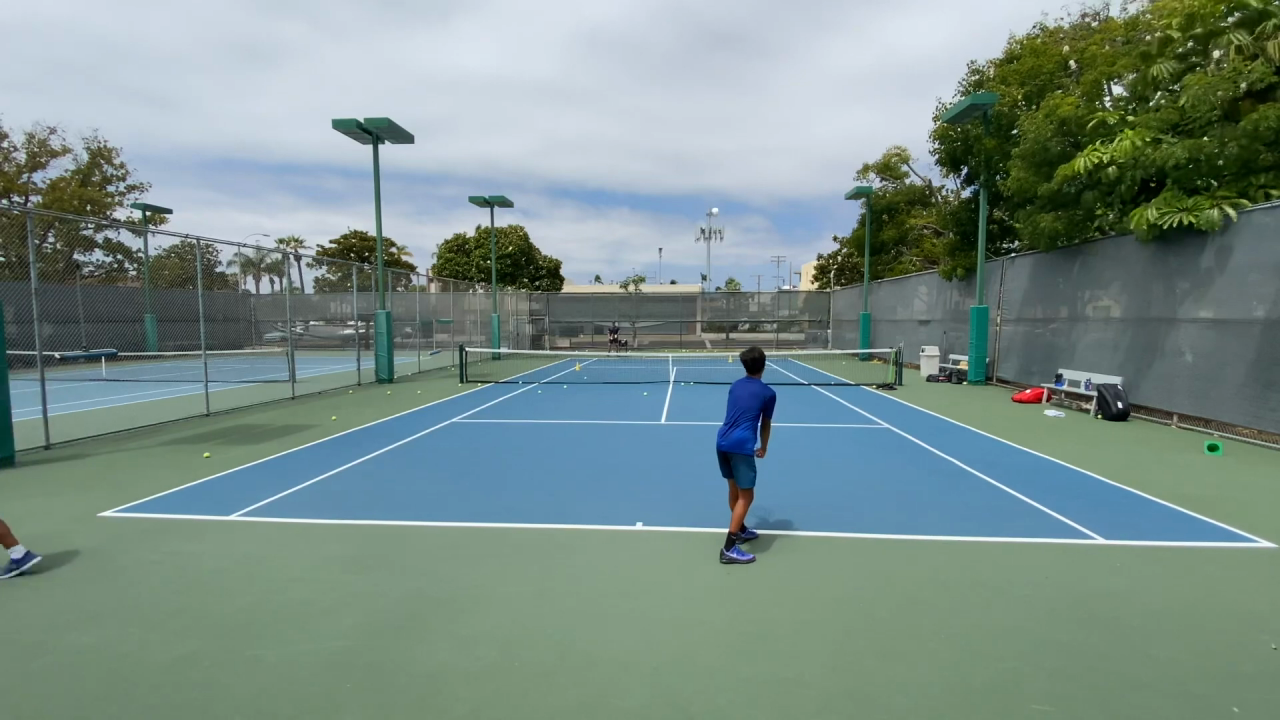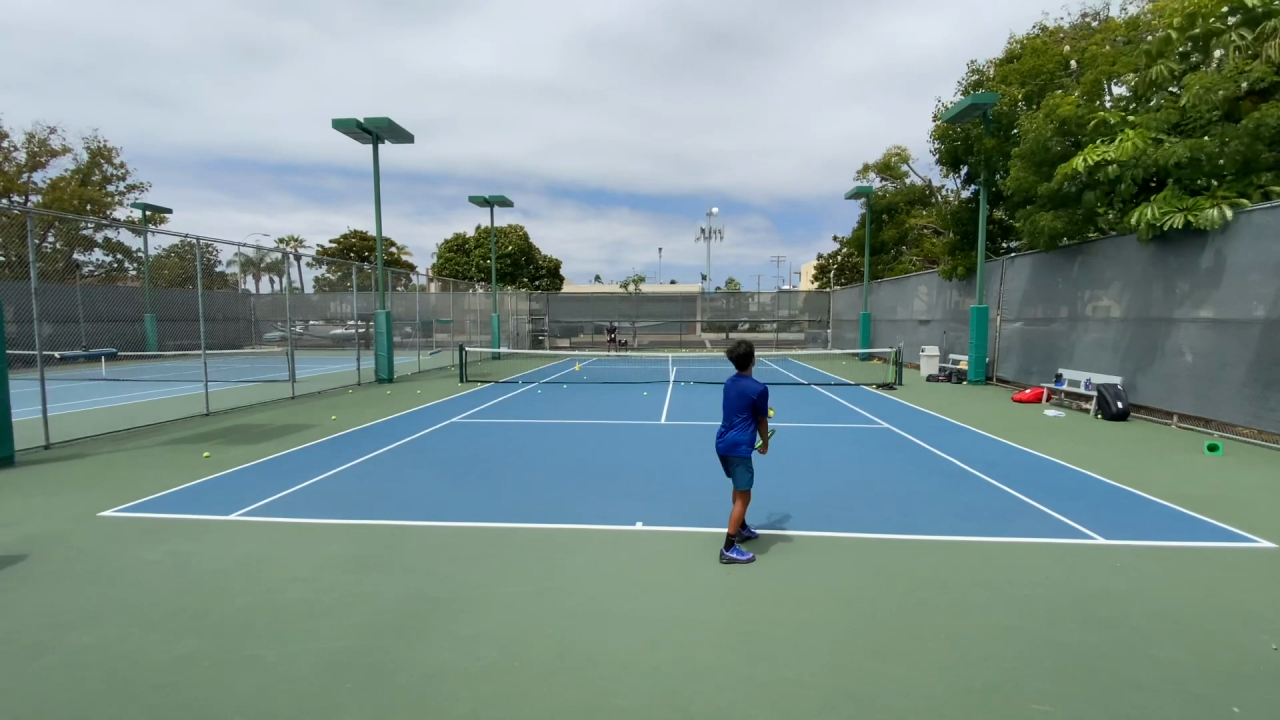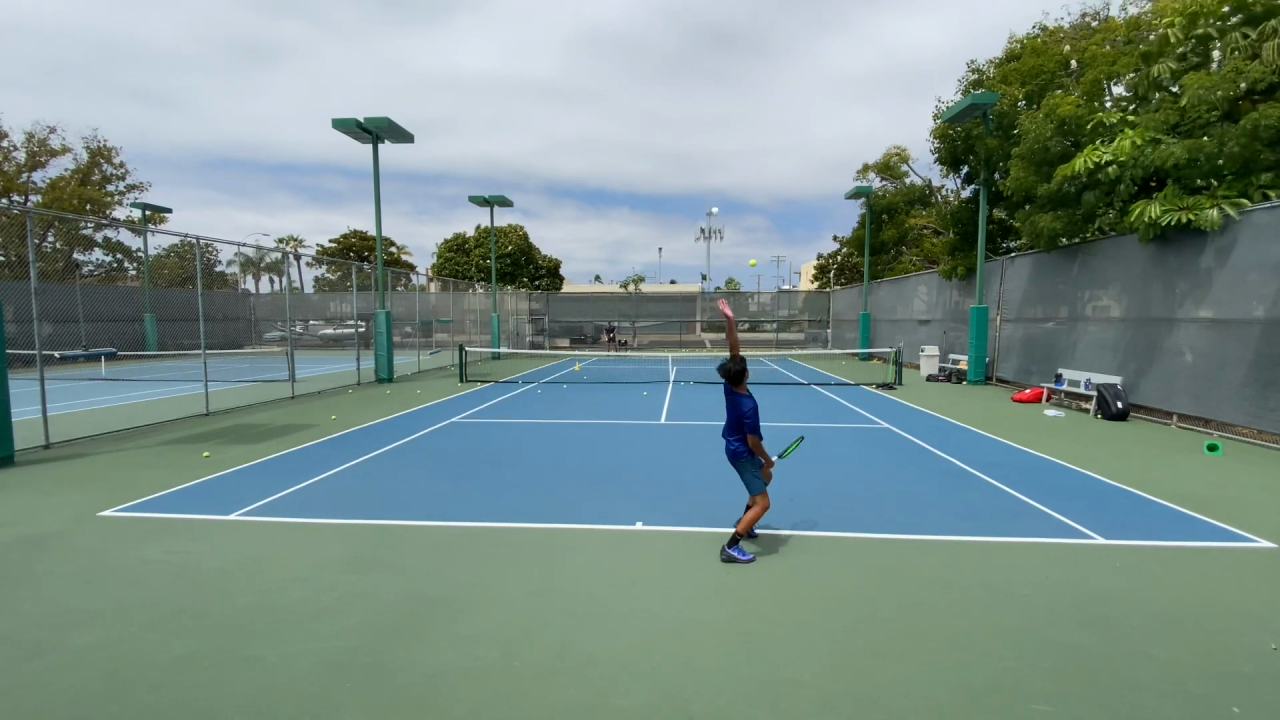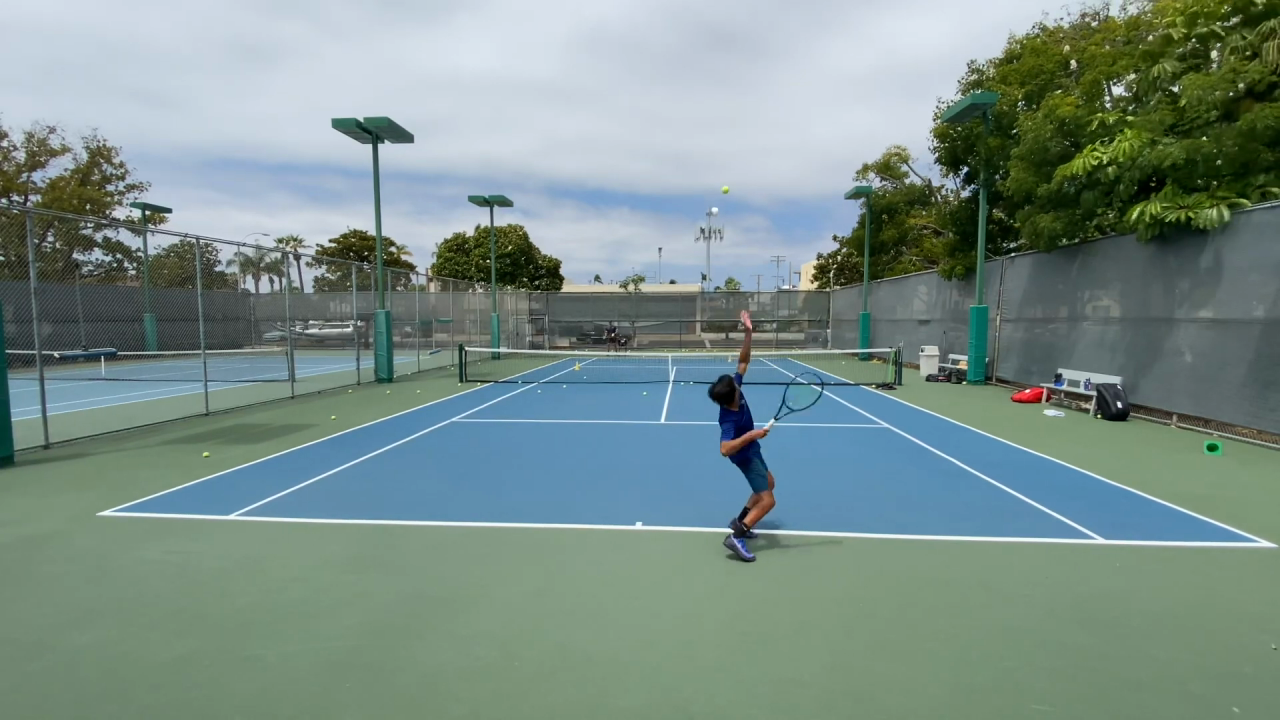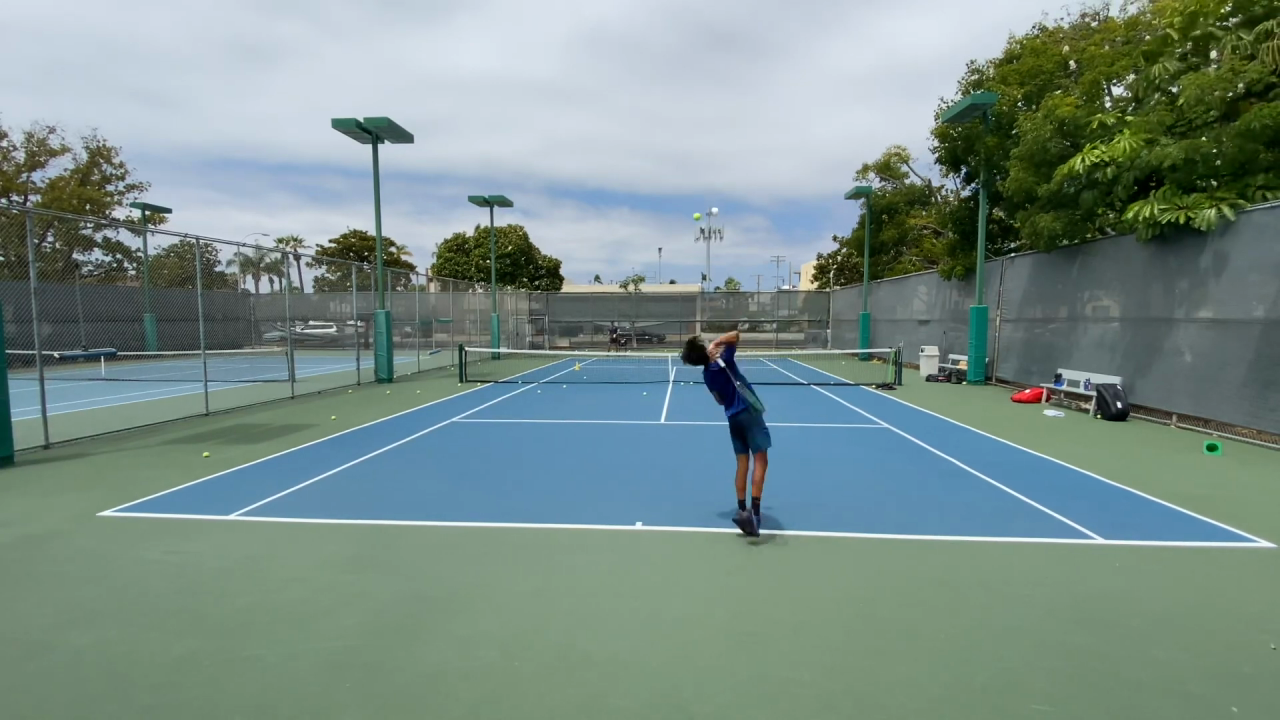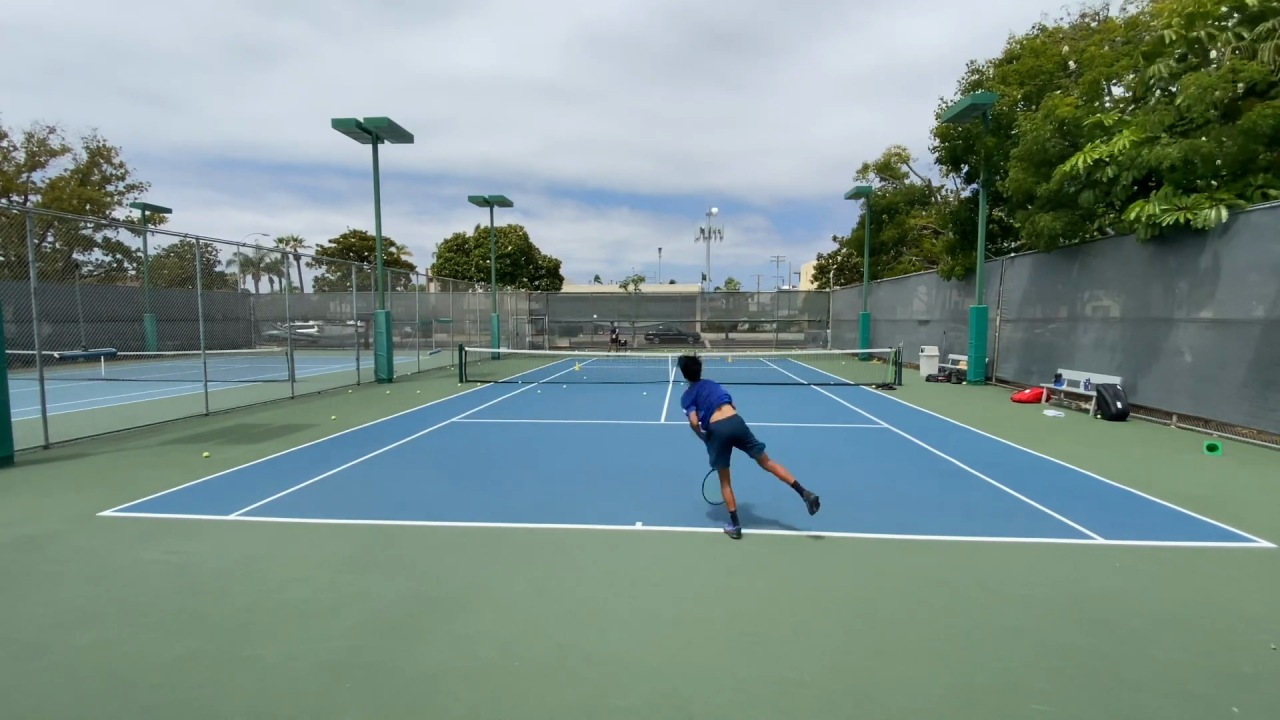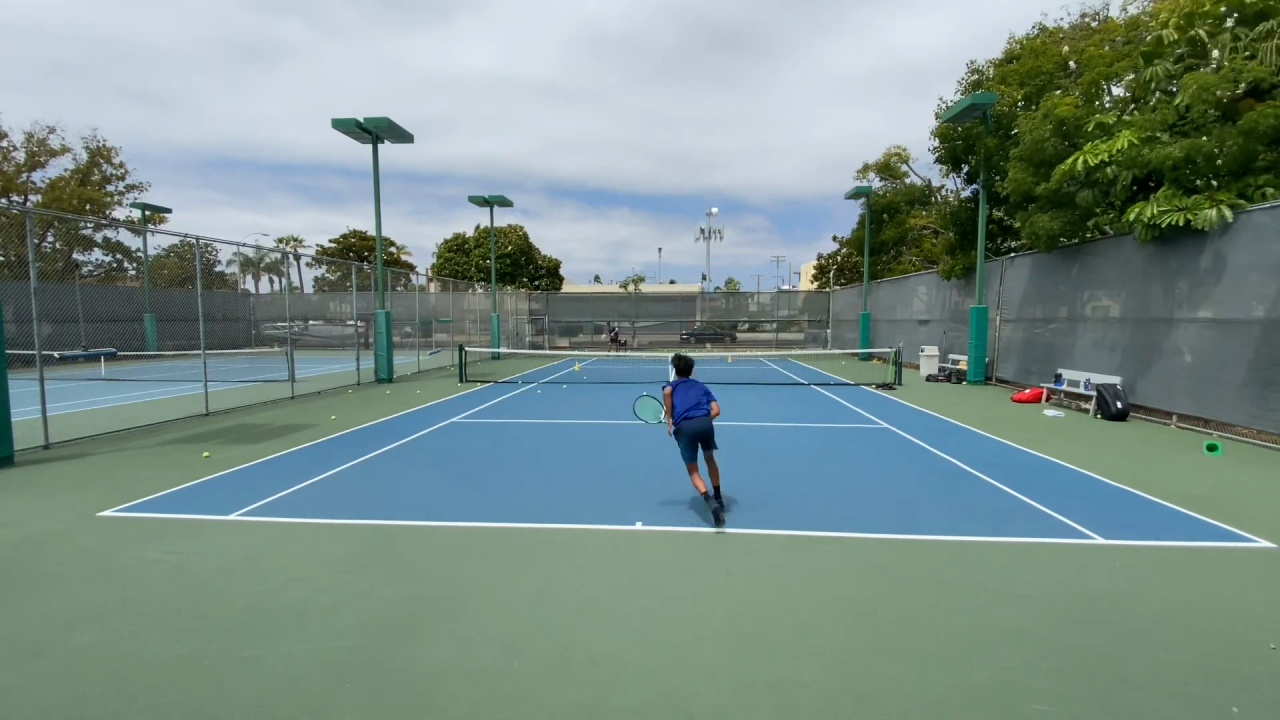
dt=0.3s
person 1, frame 1
left shoulder: (735, 386)
right shoulder: (768, 393)
right elbow: (765, 425)
right wrist: (763, 448)
left hip: (722, 441)
right hip: (741, 446)
left knee: (734, 489)
right knee: (746, 495)
left ankle: (740, 530)
right ankle: (729, 548)
person 1, frame 2
left shoulder: (730, 382)
right shoulder: (759, 389)
right elbow: (762, 422)
right wrist: (765, 443)
left hip: (722, 443)
right hip: (739, 447)
left knee: (739, 489)
right knee: (743, 496)
left ankle: (741, 528)
right ankle: (728, 549)
person 1, frame 3
left shoulder: (729, 384)
right shoulder: (748, 406)
left elbow: (733, 352)
right elbow: (754, 442)
left wrist: (730, 322)
right wrist: (767, 458)
left hip: (735, 446)
right hip: (742, 453)
left knee: (766, 475)
right knee: (762, 503)
left ankle: (745, 522)
right ankle: (731, 547)
person 1, frame 4
left shoulder: (732, 391)
right shoulder: (729, 419)
left elbow: (743, 361)
right elbow: (725, 450)
left wrist: (748, 332)
right wrist: (751, 435)
left hip: (749, 451)
right hip: (747, 456)
left knee: (768, 483)
right knee: (767, 501)
left ankle: (740, 521)
right ankle: (736, 537)
person 1, frame 5
left shoulder: (707, 373)
right shoulder: (720, 364)
right elbow: (735, 336)
left hip: (733, 417)
right hip: (748, 413)
left knee: (742, 464)
right knee: (760, 462)
left ankle: (741, 510)
right ankle: (755, 512)
person 1, frame 6
left shoulder: (687, 396)
right shoulder: (711, 384)
left elbow: (694, 422)
left wrist: (703, 437)
left hip: (715, 432)
right hip: (736, 423)
left knee: (724, 480)
right knee: (767, 463)
left ankle: (734, 524)
right ankle: (804, 494)
person 1, frame 7
left shoulder: (672, 385)
right shoulder: (702, 386)
left elbow: (666, 391)
right elbow: (716, 410)
left wrist: (669, 419)
left hip: (684, 427)
right hip: (705, 425)
left knee: (693, 471)
right knee: (709, 459)
left ankle: (710, 501)
right ankle: (717, 499)
